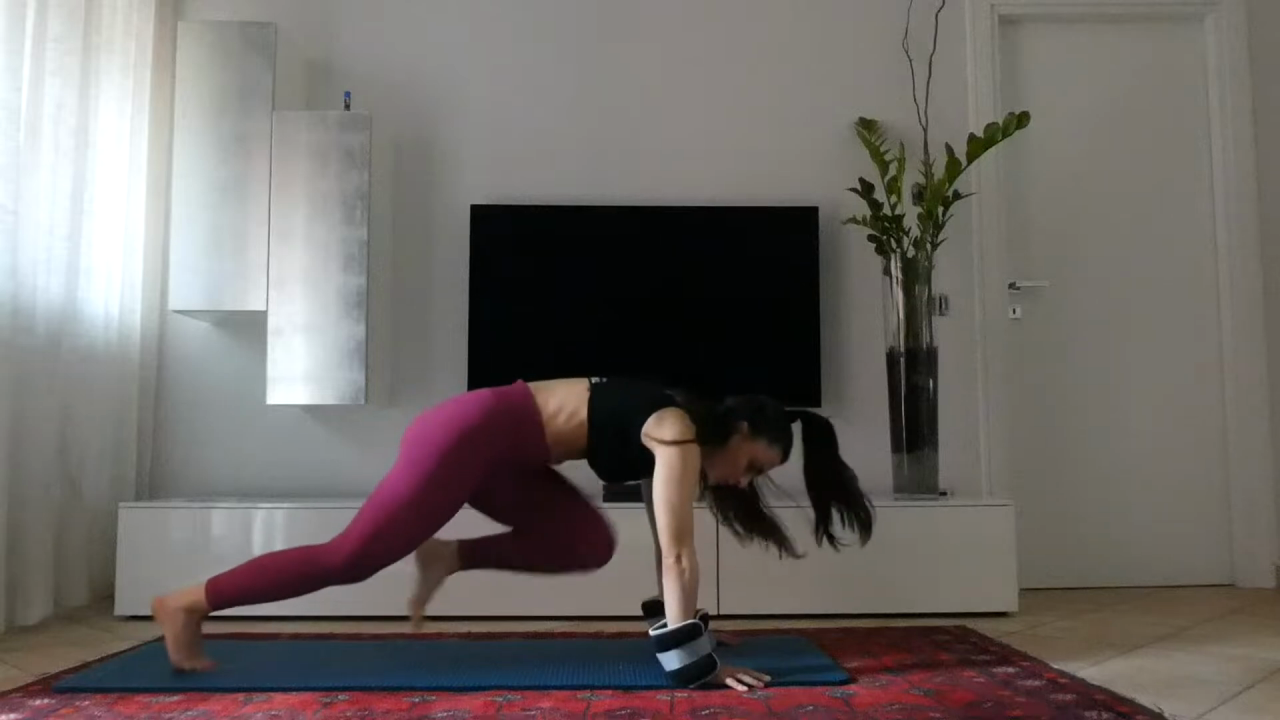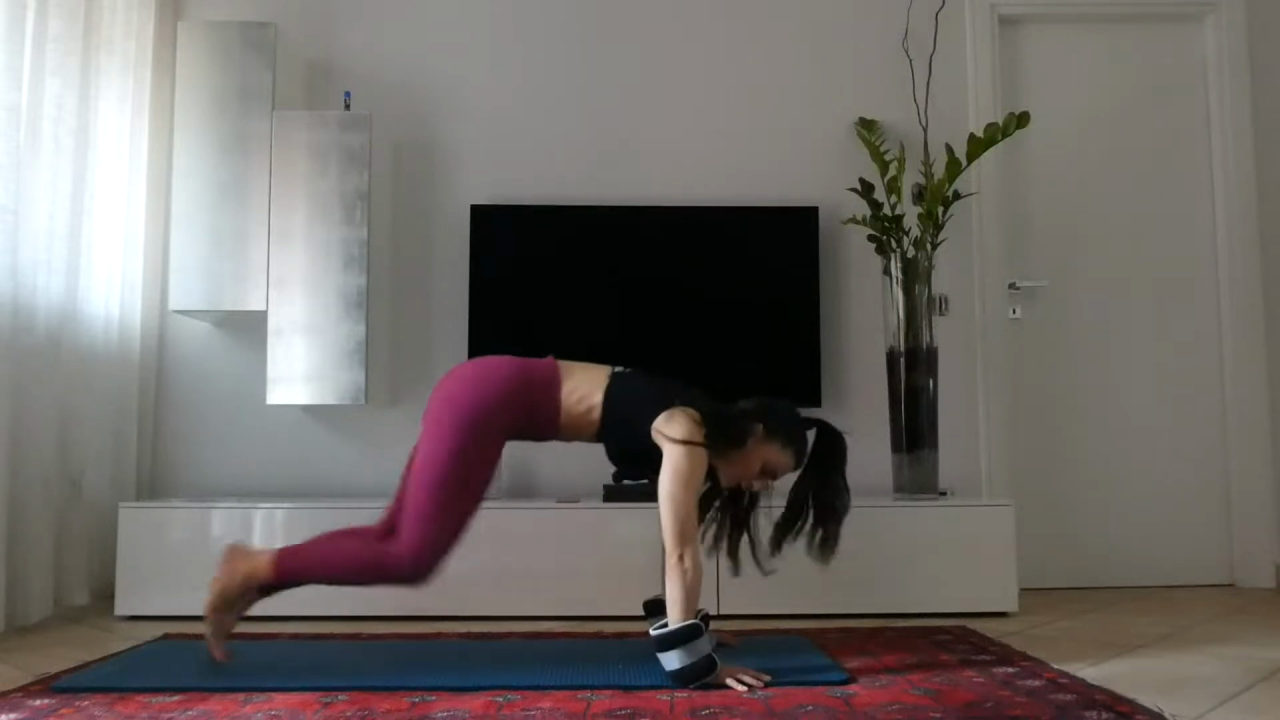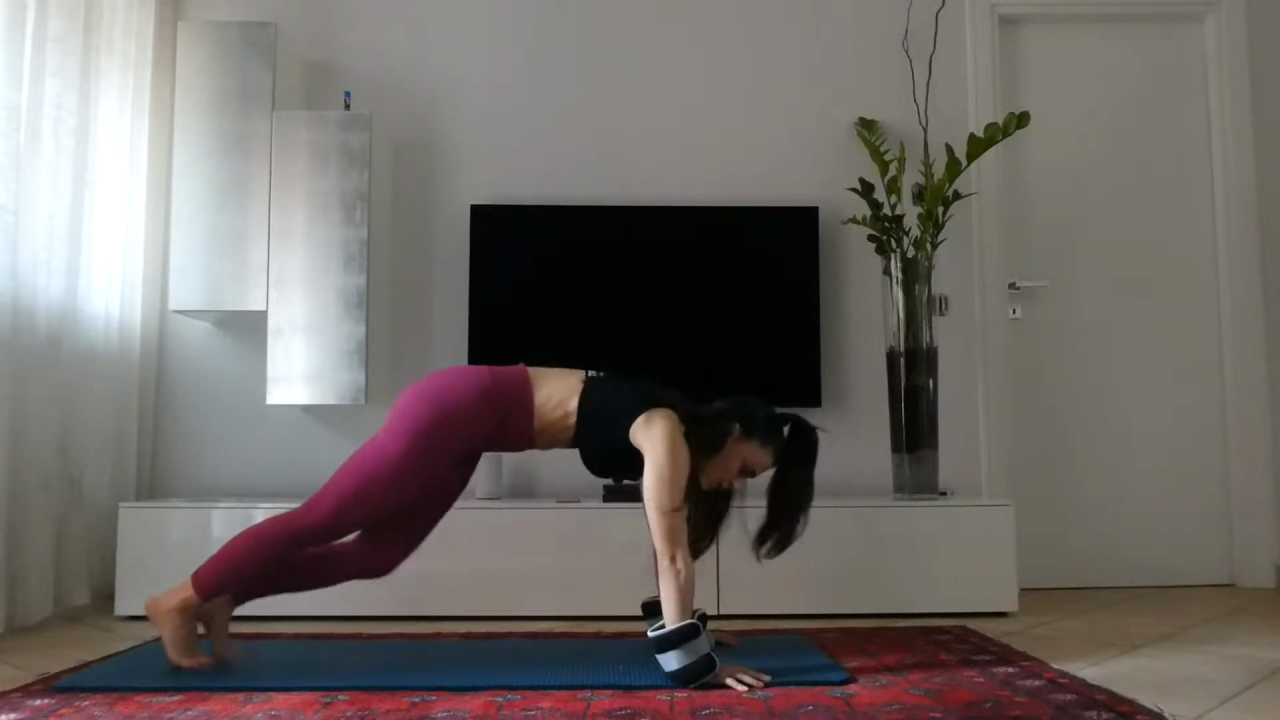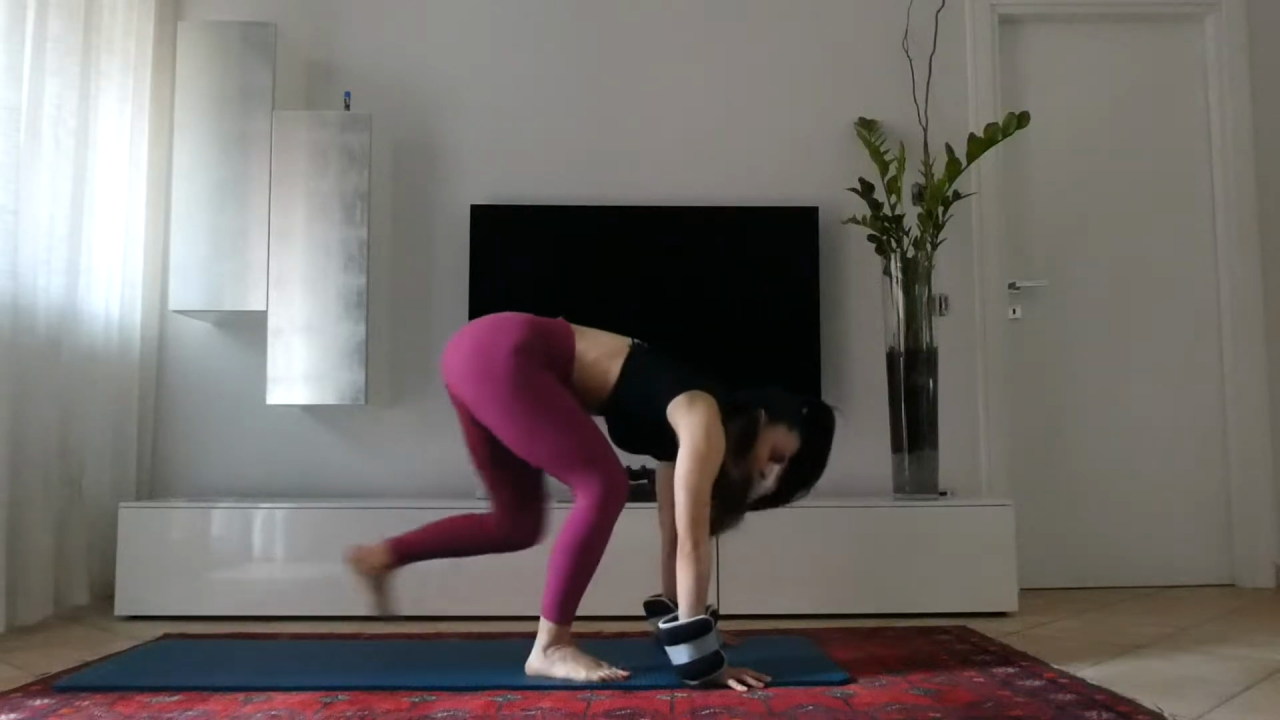
dt=0.7s
person 1, frame 1
left shoulder: (680, 435)
right shoulder: (681, 433)
left elbow: (669, 554)
right elbow: (677, 556)
left wrist: (686, 641)
right wrist: (692, 661)
left hip: (492, 446)
right hip: (470, 433)
left knee: (591, 543)
right knee: (349, 556)
left ankle: (452, 555)
right ankle: (187, 605)
person 1, frame 2
left shoulder: (699, 436)
right shoulder: (690, 433)
left elbow: (682, 554)
right elbow: (679, 555)
left wrist: (691, 636)
right wrist: (692, 658)
left hip: (491, 400)
right hip: (485, 395)
left knee: (402, 537)
right knee: (412, 557)
left ankle: (254, 573)
right ankle: (255, 569)
person 1, frame 3
left shoulder: (677, 438)
right shoulder: (670, 433)
left elbow: (673, 552)
right elbow: (671, 557)
left wrist: (687, 641)
right wrist: (692, 660)
left hip: (468, 419)
right hip: (459, 407)
left knee: (374, 554)
right knee: (322, 518)
left ankle: (226, 595)
right ankle: (180, 602)
person 1, frame 4
left shoulder: (678, 424)
right shoulder: (706, 422)
left elbow: (675, 539)
right elbow: (690, 545)
left wrist: (678, 631)
right wrist: (699, 656)
left hip: (489, 354)
right hip: (497, 355)
left knee: (519, 525)
right knee: (600, 487)
left ankle: (382, 557)
right ankle: (549, 647)
